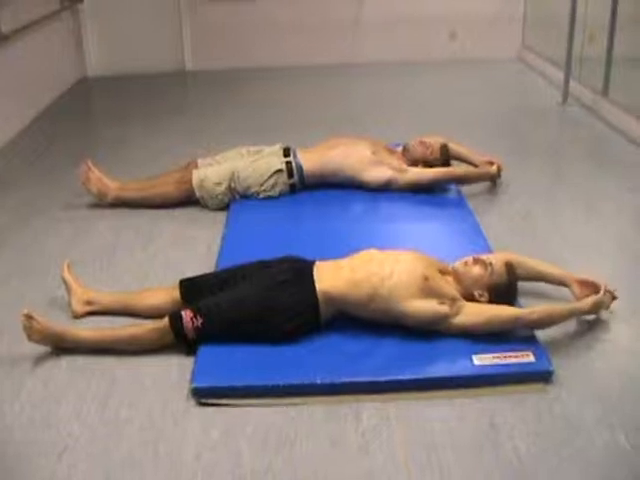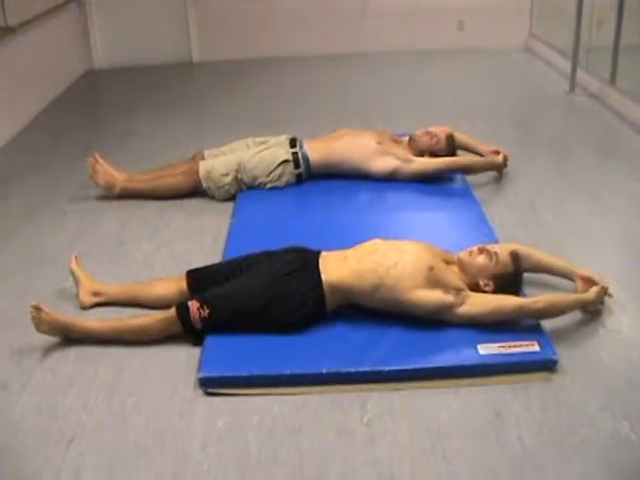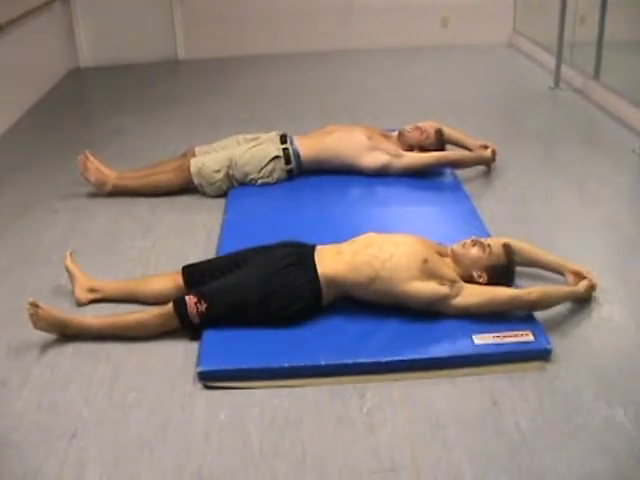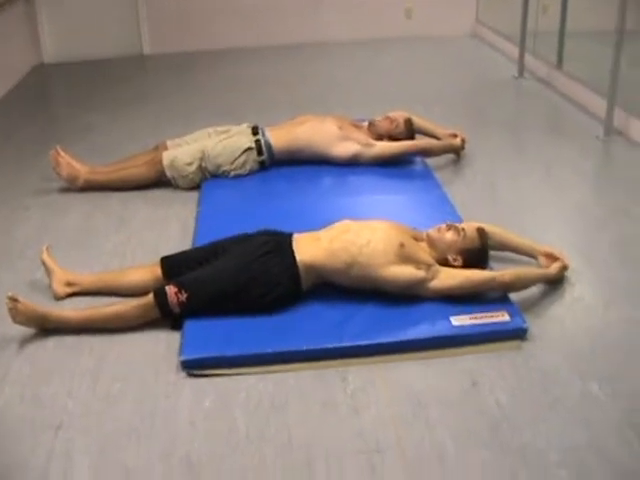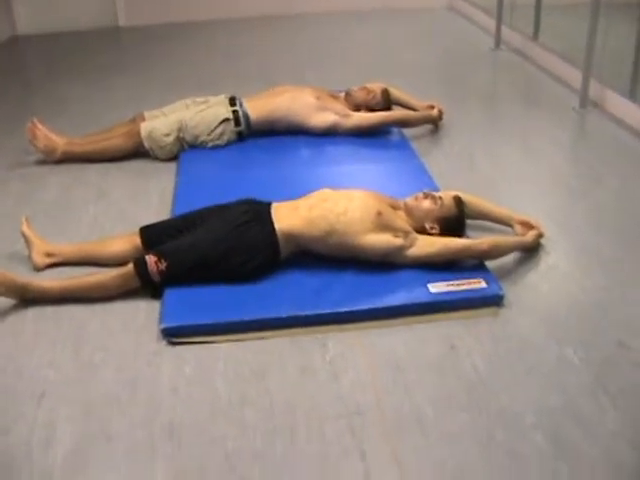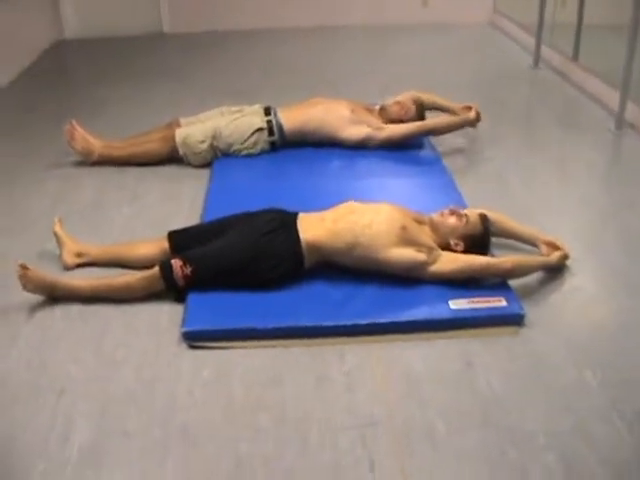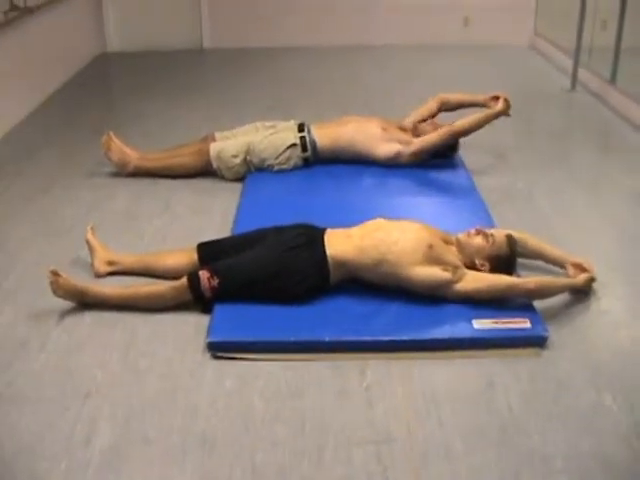
dt=0.4s
person 1, frame 1
left shoulder: (451, 309)
right shoulder: (442, 269)
left elbow: (523, 316)
right elbow: (512, 258)
left wrist: (582, 304)
right wrist: (572, 279)
left hip: (298, 305)
right hip: (301, 269)
left knee: (174, 325)
right knee: (182, 293)
left ankle: (70, 337)
right ankle: (91, 299)
person 1, frame 2
left shoulder: (457, 300)
right shoulder: (446, 259)
left elbow: (528, 306)
right elbow: (519, 248)
left wrist: (584, 299)
right wrist: (576, 272)
left hip: (305, 296)
right hip: (308, 260)
left knee: (181, 317)
right knee: (187, 285)
left ankle: (77, 328)
right ankle: (99, 291)
person 1, frame 3
left shoulder: (451, 291)
right shoulder: (441, 251)
left elbow: (521, 297)
right elbow: (509, 240)
left wrist: (574, 290)
right wrist: (567, 267)
left hip: (302, 289)
right hip: (303, 254)
left knee: (181, 310)
right knee: (184, 279)
left ankle: (75, 324)
right ankle: (95, 287)
person 1, frame 4
left shoulder: (427, 274)
right shoulder: (416, 236)
left elbow: (493, 280)
right elbow: (486, 224)
left wrist: (545, 272)
right wrist: (538, 252)
left hip: (280, 276)
right hip: (280, 241)
left knee: (161, 302)
right knee: (162, 270)
left ankle: (55, 318)
right ankle: (72, 281)
person 1, frame 5
left shoulder: (406, 243)
right shoulder: (392, 204)
left elbow: (471, 247)
right elbow: (462, 194)
left wrist: (522, 240)
right wrist: (515, 219)
left hip: (259, 244)
right hip: (259, 210)
left knee: (143, 270)
right knee: (143, 240)
right ankle: (52, 251)
person 1, frame 6
left shoulder: (428, 258)
right shoulder: (420, 220)
left elbow: (494, 265)
right elbow: (487, 213)
left wrist: (547, 260)
right wrist: (540, 239)
left hip: (285, 254)
right hip: (286, 221)
left knee: (167, 274)
right knee: (169, 245)
left ankle: (64, 287)
right ankle: (82, 252)
person 1, frame 7
left shoulder: (453, 277)
right shoulder: (447, 239)
left elbow: (518, 285)
right elbow: (515, 234)
left wrist: (573, 283)
right wrist: (568, 262)
left hip: (310, 270)
right hip: (313, 237)
left knee: (193, 285)
right knee: (198, 256)
left ankle: (94, 295)
right ankle: (113, 261)
person 2, frame 1
left shoulder: (397, 174)
right shoulder: (392, 149)
left elbow: (443, 174)
right elbow: (442, 139)
left wrist: (485, 173)
right wrist: (481, 160)
left hip: (283, 174)
right hip: (281, 153)
left knee: (193, 185)
right knee: (194, 168)
left ankle: (114, 194)
right ankle: (119, 187)
person 2, frame 2
left shoulder: (402, 164)
right shoulder: (397, 140)
left elbow: (449, 163)
right elbow: (448, 128)
left wrist: (492, 163)
right wrist: (488, 149)
left hip: (289, 165)
right hip: (288, 144)
left knee: (198, 176)
right knee: (201, 159)
left ankle: (121, 185)
right ankle: (125, 178)
person 2, frame 3
left shoulder: (393, 158)
right shoulder: (388, 135)
left elbow: (439, 159)
right elbow: (437, 124)
left wrist: (480, 158)
right wrist: (476, 144)
left hip: (281, 161)
right hip: (279, 140)
left knee: (191, 173)
right knee: (192, 156)
left ankle: (113, 183)
right ankle: (117, 175)
person 2, frame 4
left shoulder: (363, 148)
right shoulder: (358, 125)
left elbow: (410, 145)
right elbow: (408, 113)
left wrist: (450, 145)
right wrist: (444, 133)
left hip: (252, 152)
right hip: (251, 132)
left knee: (163, 167)
right knee: (163, 149)
left ankle: (85, 179)
right ankle: (88, 170)
person 2, frame 5
left shoulder: (342, 118)
right shoulder: (336, 96)
left elbow: (386, 118)
right elbow: (386, 85)
left wrist: (428, 116)
right wrist: (421, 105)
left hip: (230, 123)
right hip: (227, 103)
left knee: (142, 137)
right knee: (141, 120)
left ankle: (63, 151)
right ankle: (67, 142)
person 2, frame 6
left shoulder: (375, 132)
right shoulder: (370, 109)
left elbow: (419, 128)
right elbow: (418, 94)
left wrist: (463, 120)
right wrist: (458, 108)
left hip: (265, 133)
right hip: (263, 113)
left knee: (178, 144)
right knee: (176, 127)
left ankle: (100, 152)
right ankle: (104, 145)
person 2, frame 7
left shoulder: (405, 150)
right shoulder: (404, 127)
left elbow: (451, 132)
right elbow: (441, 100)
left wrist: (492, 112)
right wrist: (484, 100)
left hip: (298, 149)
right hip: (296, 130)
left knee: (213, 158)
right knee: (213, 140)
left ankle: (134, 164)
right ankle: (137, 157)
